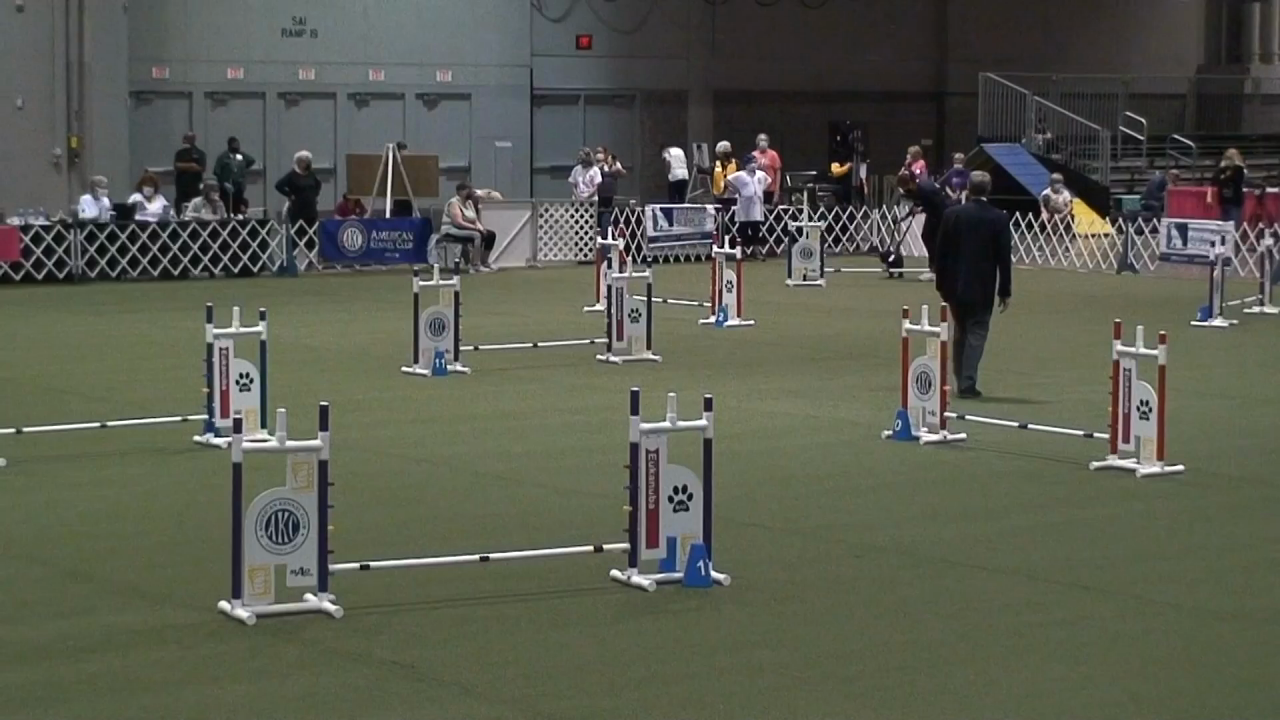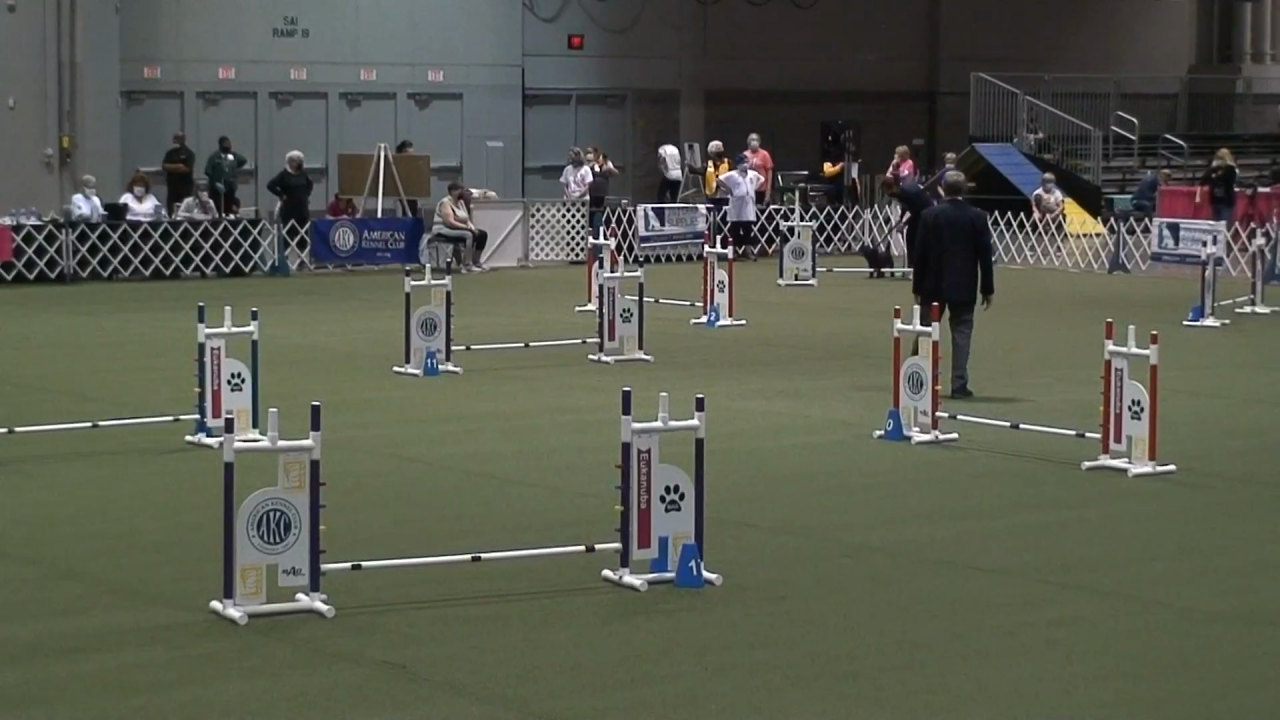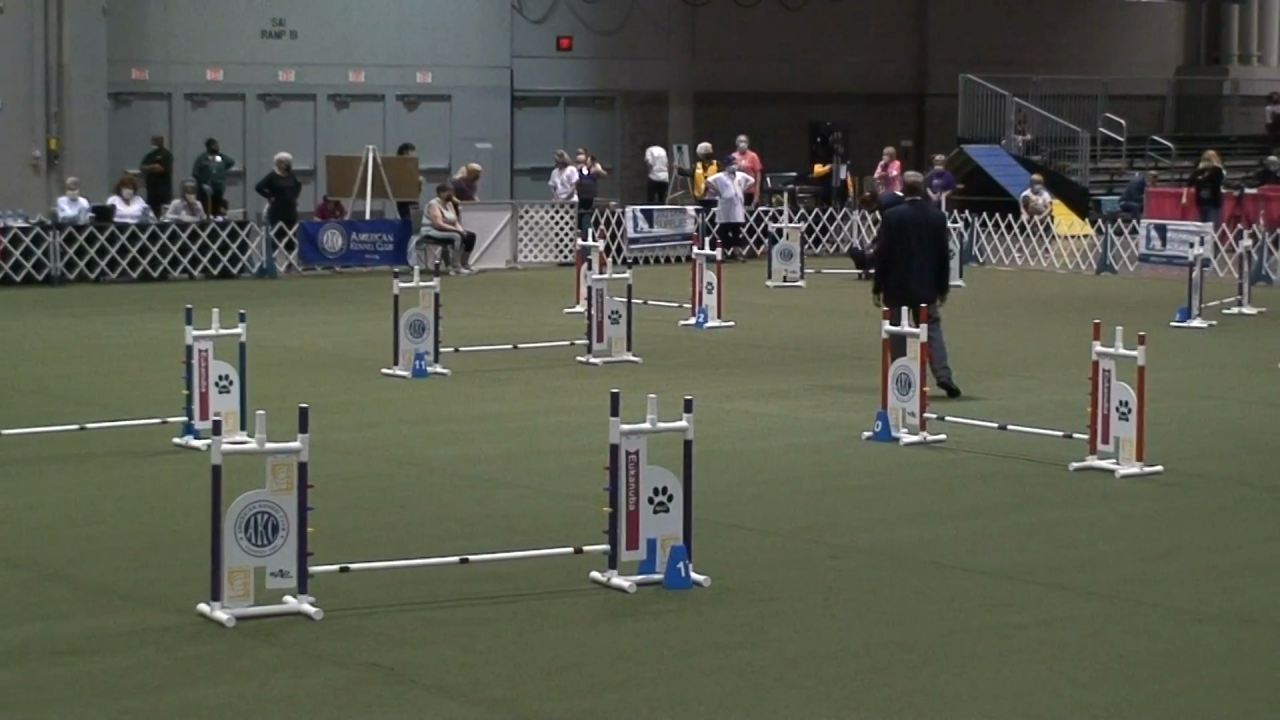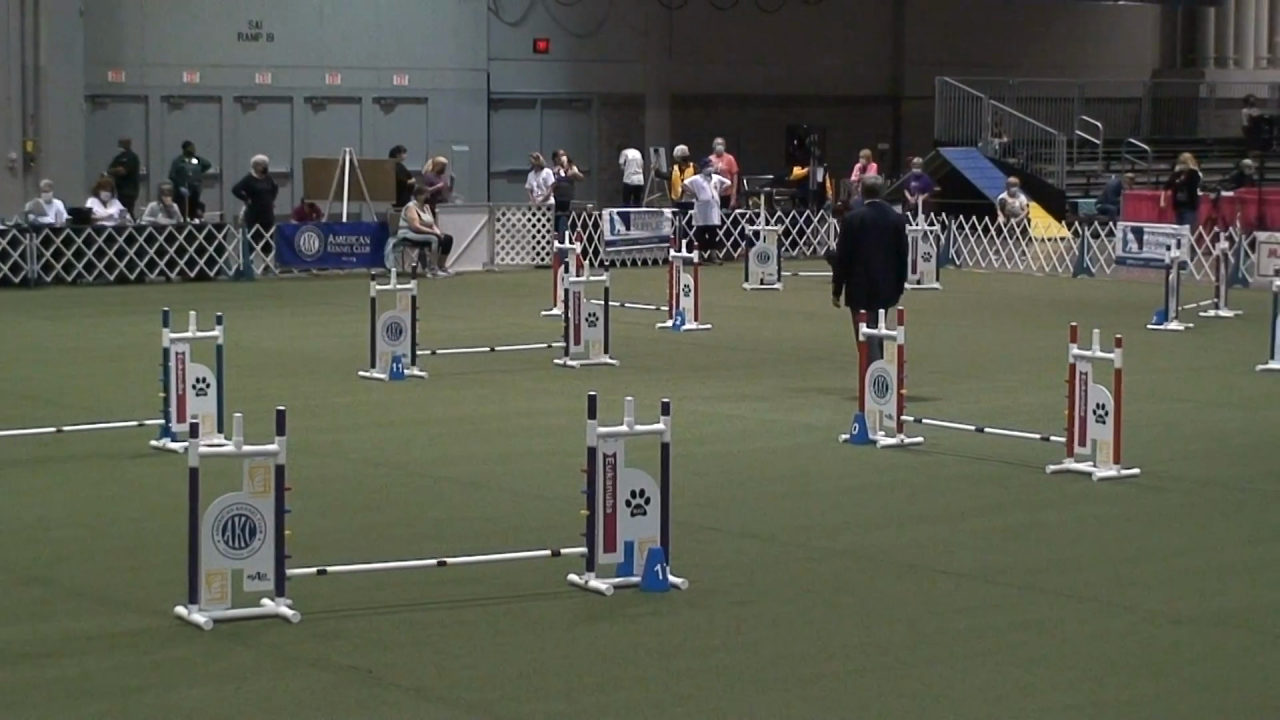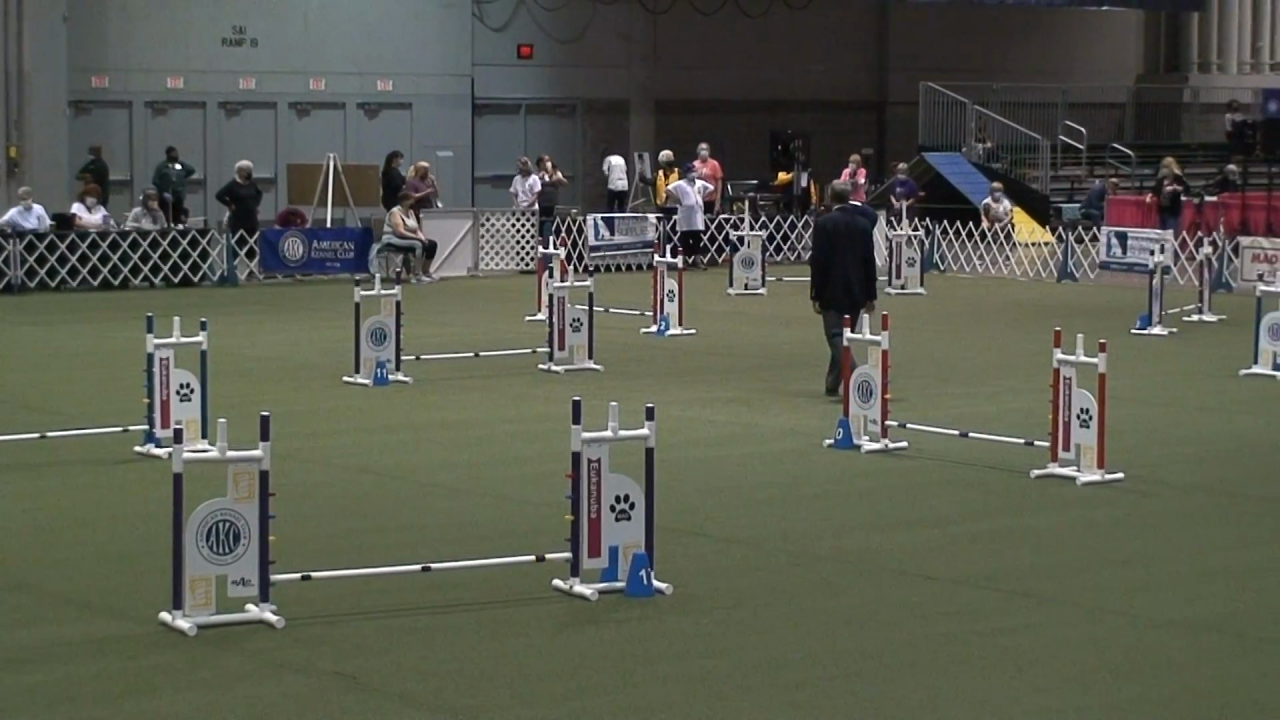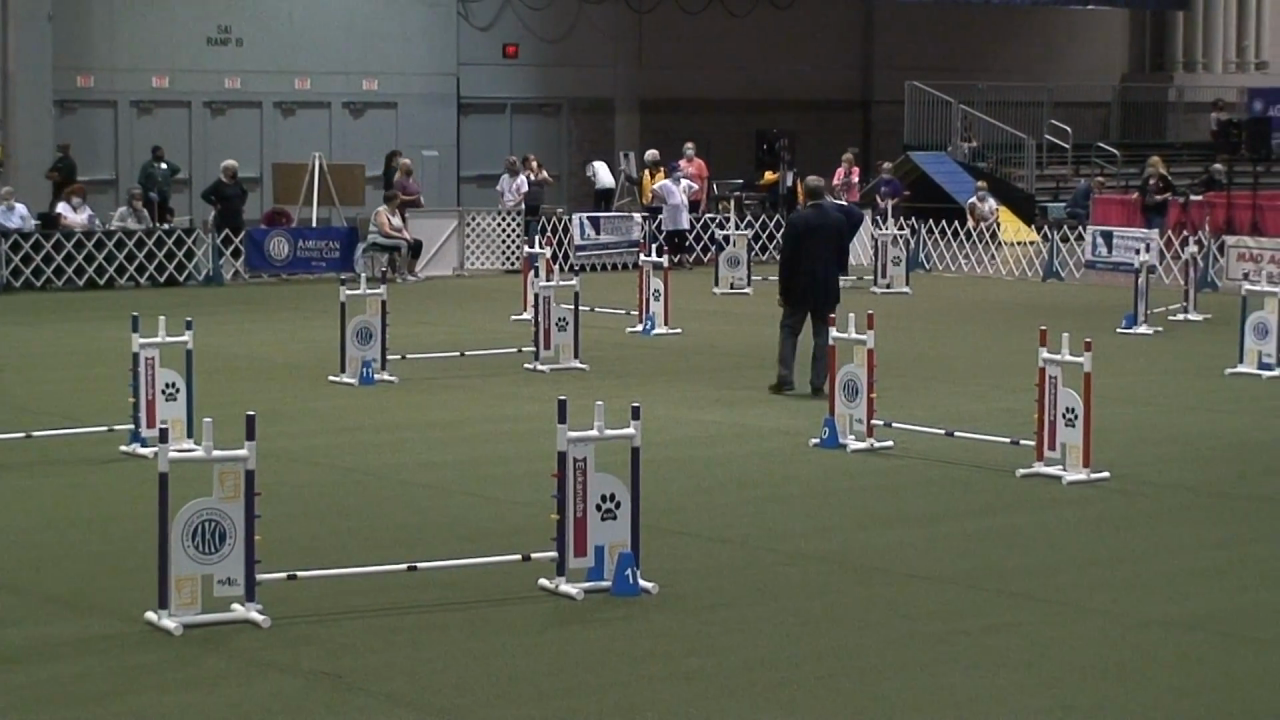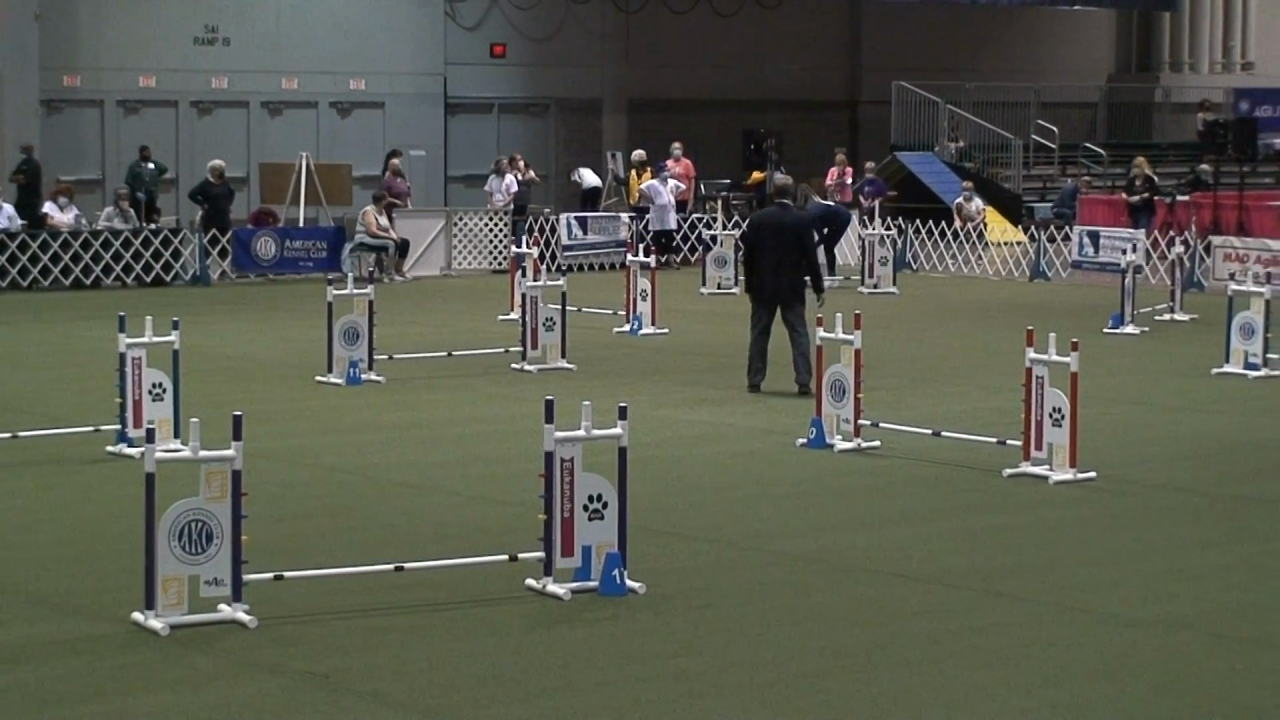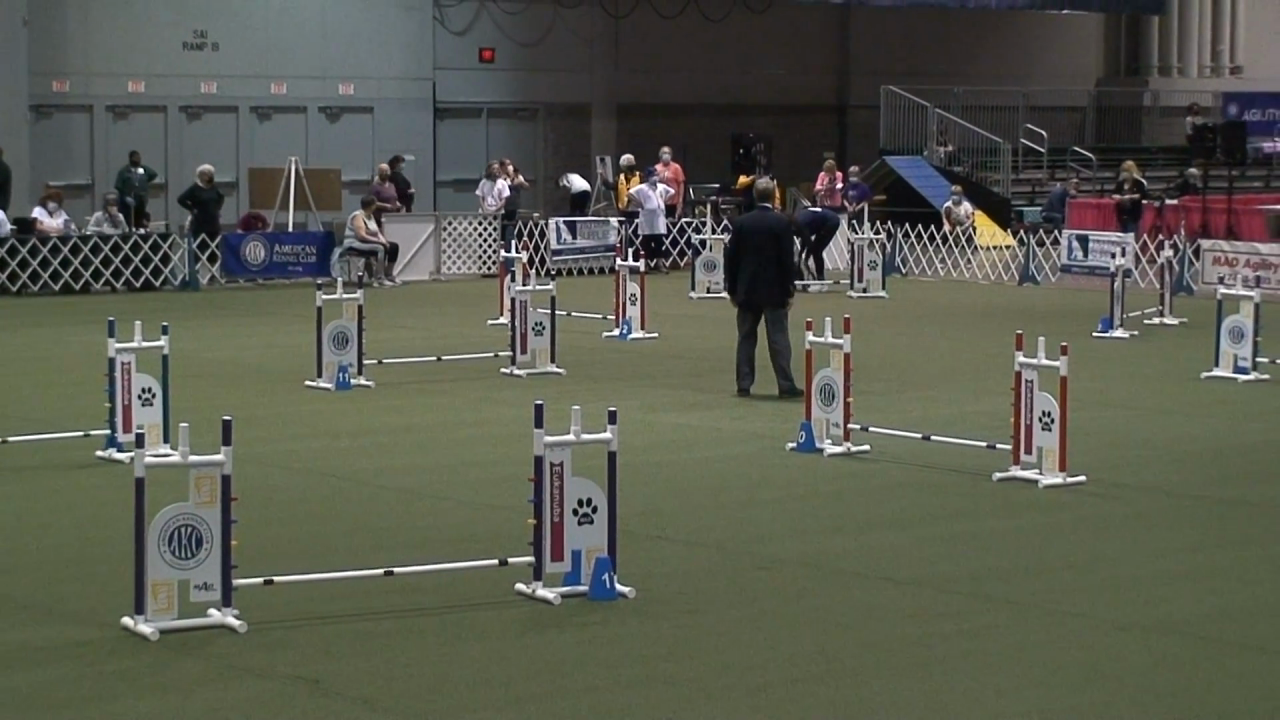
dt=0.4s
person 1, frame 1
left shoulder: (952, 214)
right shoulder: (999, 218)
left elbow: (941, 252)
right elbow: (1004, 257)
left wrist: (941, 284)
right wrist: (1005, 291)
left hip: (955, 285)
right hip: (982, 287)
left knee: (960, 331)
right knee: (976, 333)
left ankle: (959, 379)
right ankle: (967, 384)
person 1, frame 2
left shoulder: (930, 215)
right shoulder: (978, 217)
left elbow: (920, 254)
right elbow: (985, 255)
left wrist: (917, 286)
right wrist: (987, 288)
left hip: (933, 285)
right hip: (964, 286)
right knee: (961, 333)
right ankle: (959, 384)
person 1, frame 3
left shoulder: (891, 216)
right shoulder: (937, 216)
left elbow: (881, 255)
right elbow: (943, 255)
left wrist: (877, 287)
right wrist: (943, 287)
left hip: (897, 287)
right hip: (926, 287)
left knee: (898, 334)
right knee: (933, 330)
right ankle: (944, 377)
person 1, frame 4
left shoulder: (852, 219)
right shoulder: (897, 218)
left elbow: (841, 257)
right elbow: (902, 255)
left wrist: (836, 289)
right wrist: (898, 289)
left hip: (860, 287)
right hip: (886, 287)
person 1, frame 5
left shoulder: (824, 223)
right shoulder: (864, 223)
left elbow: (817, 261)
right elbow: (870, 262)
left wrist: (815, 294)
right wrist: (871, 295)
left hip: (832, 292)
right hip: (856, 292)
left knee: (835, 335)
right knee: (843, 335)
right ankle: (833, 384)
person 1, frame 6
left shoulder: (795, 220)
right shoulder: (839, 220)
left elbow: (786, 258)
right elbow: (844, 256)
left wrist: (783, 289)
left hip: (800, 288)
right hip: (828, 289)
left knee: (788, 332)
right knee: (823, 336)
left ankle: (785, 379)
right ankle: (818, 385)
person 1, frame 7
left shoulder: (757, 218)
right shoulder: (802, 220)
left elbow: (748, 254)
right elbow: (810, 256)
left wrist: (750, 286)
right wrist: (818, 287)
left hip: (763, 286)
right hip: (792, 287)
left knee: (759, 334)
right knee: (799, 333)
left ankle: (754, 381)
right ankle: (803, 381)
person 1, frame 8
left shoulder: (740, 222)
right shoulder: (782, 222)
left elbow: (730, 258)
right elbow: (787, 260)
left wrist: (732, 289)
right wrist: (789, 291)
left hip: (746, 290)
right hip: (774, 290)
left knee: (746, 337)
right knee: (778, 338)
left ankle: (743, 385)
right ankle: (785, 385)
